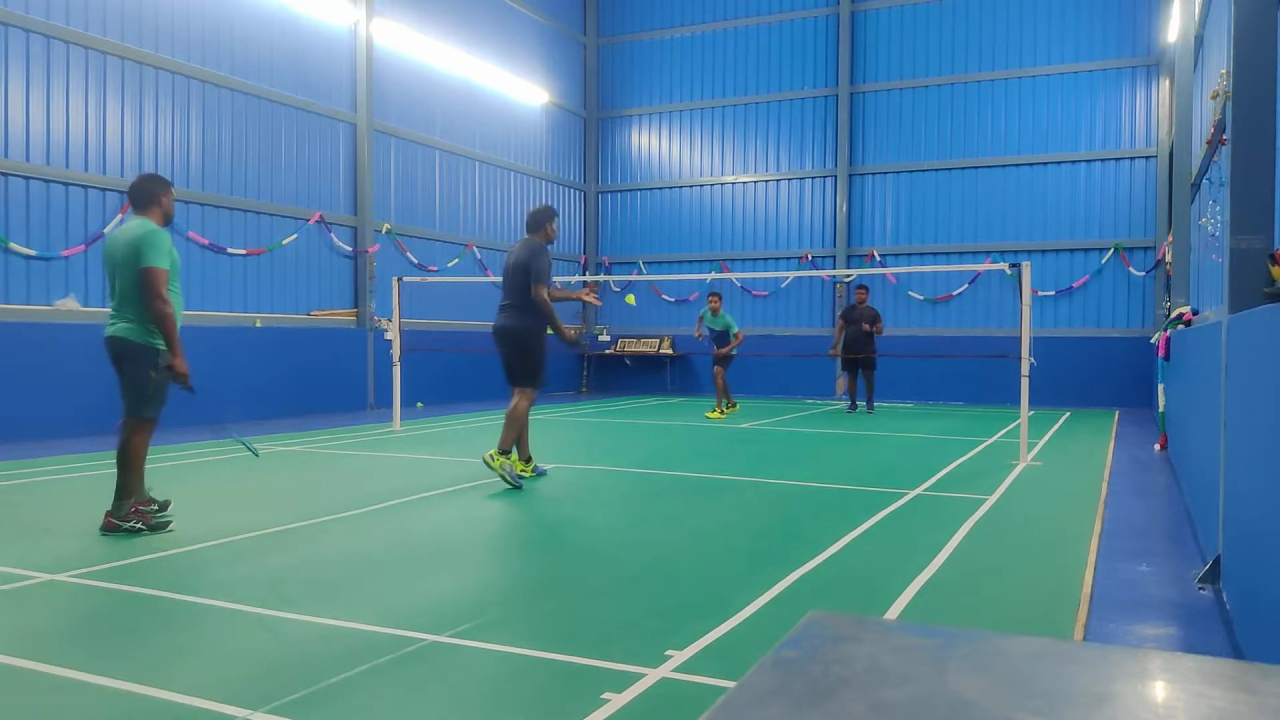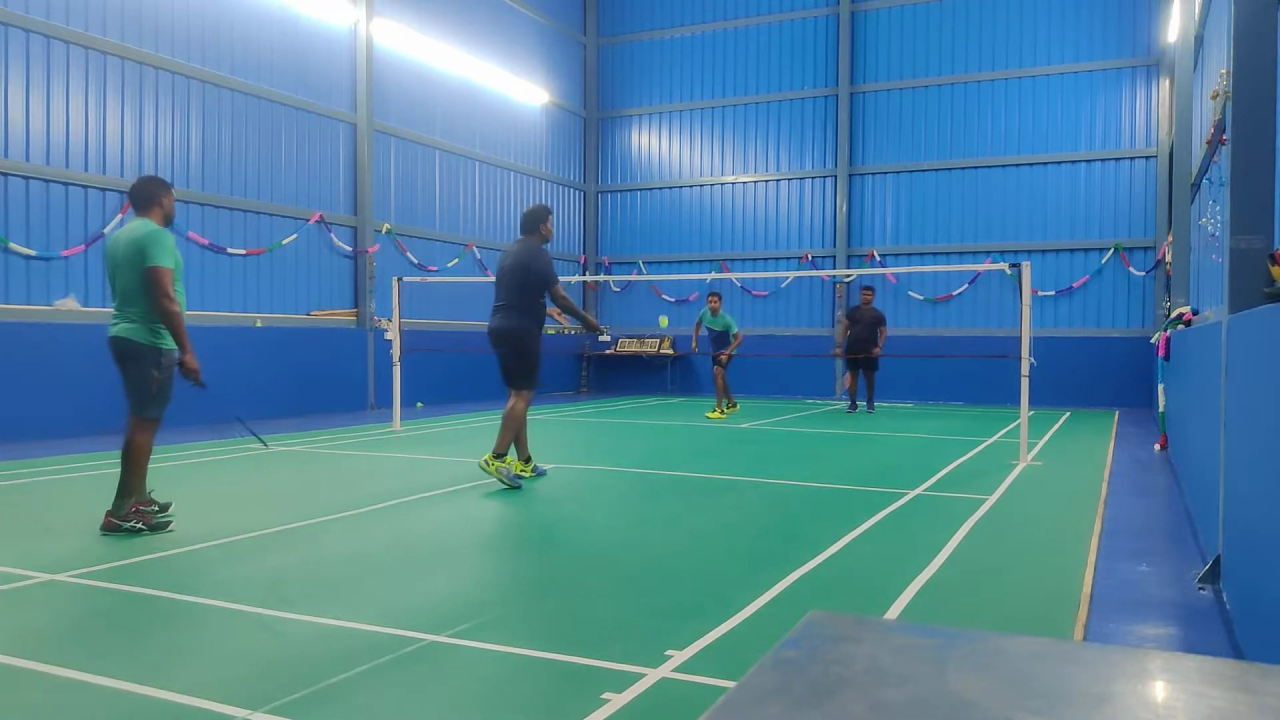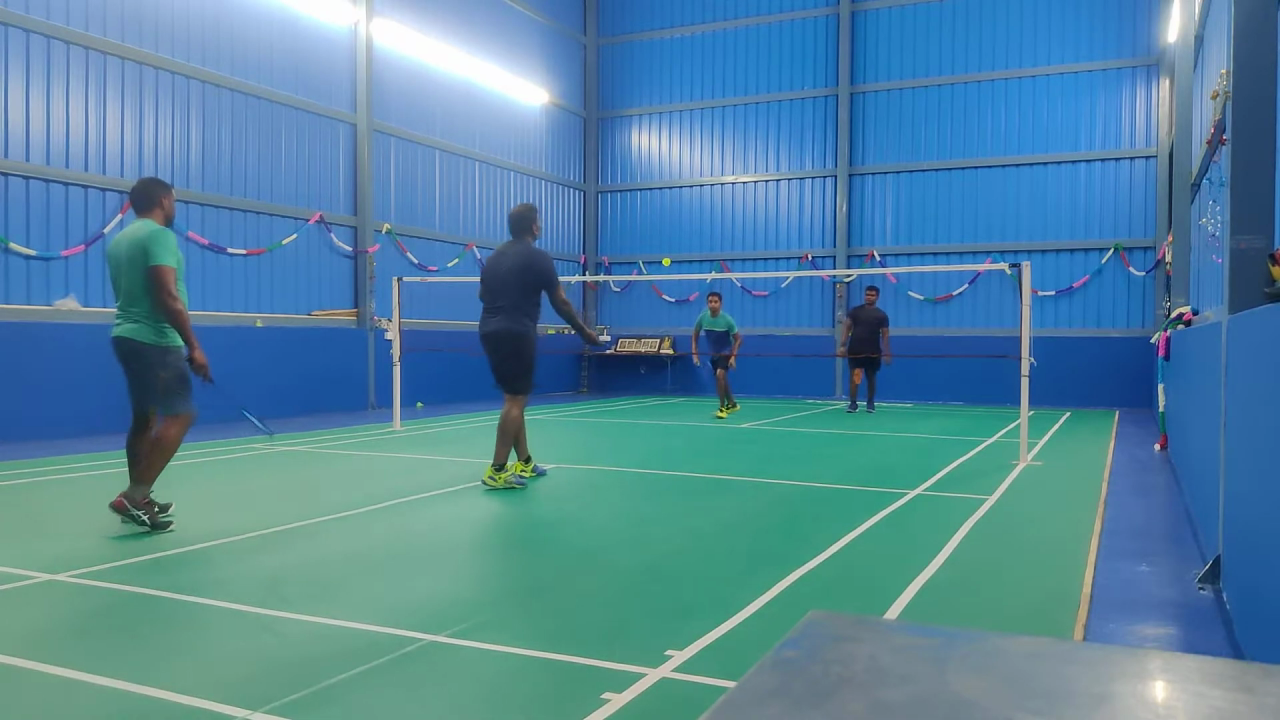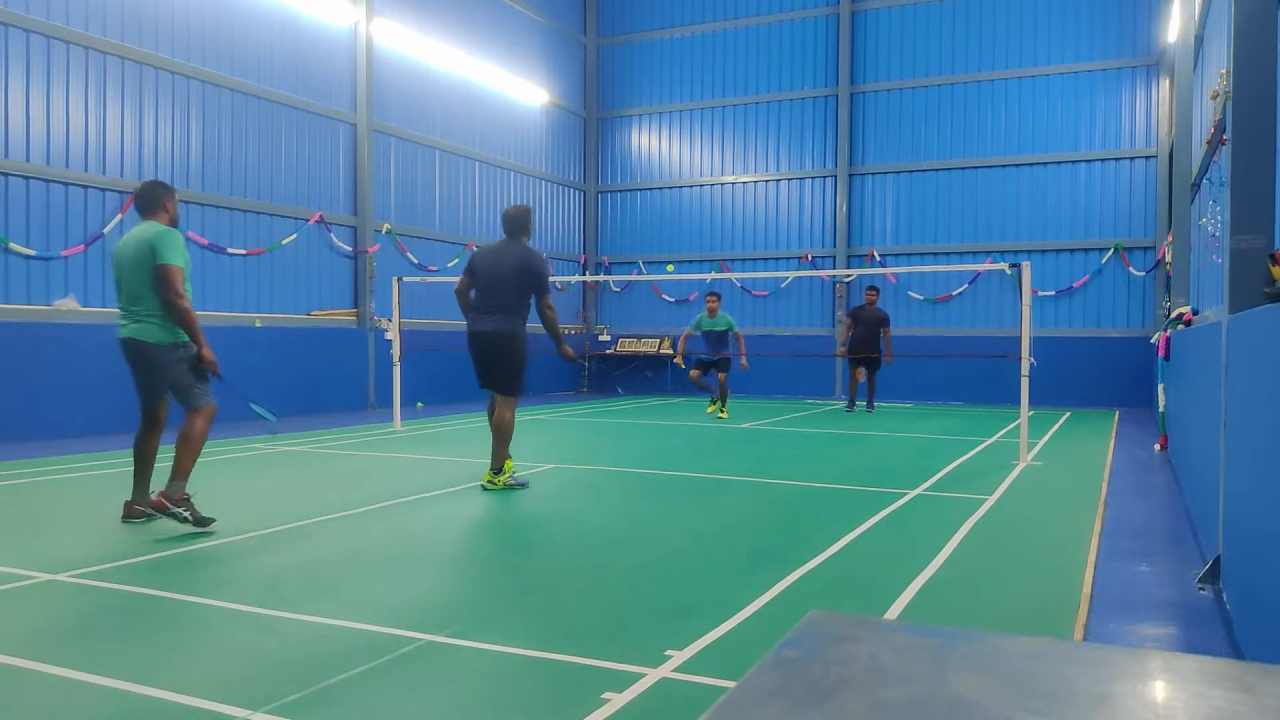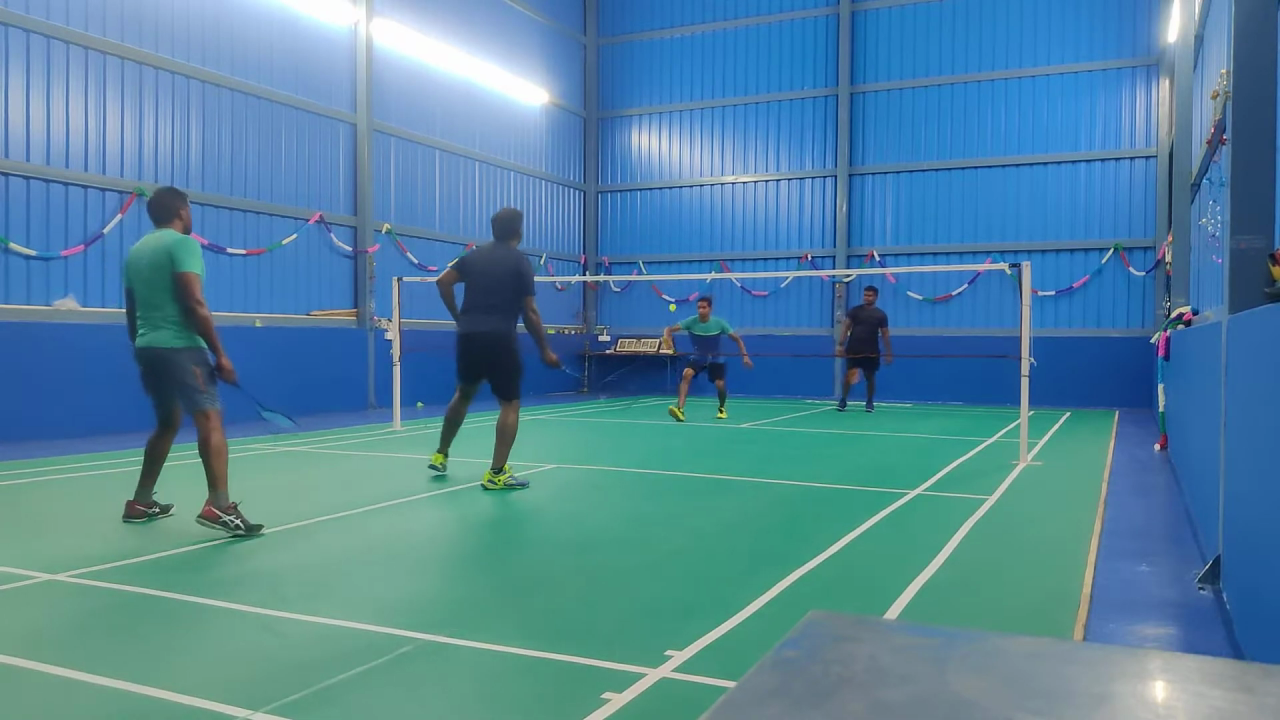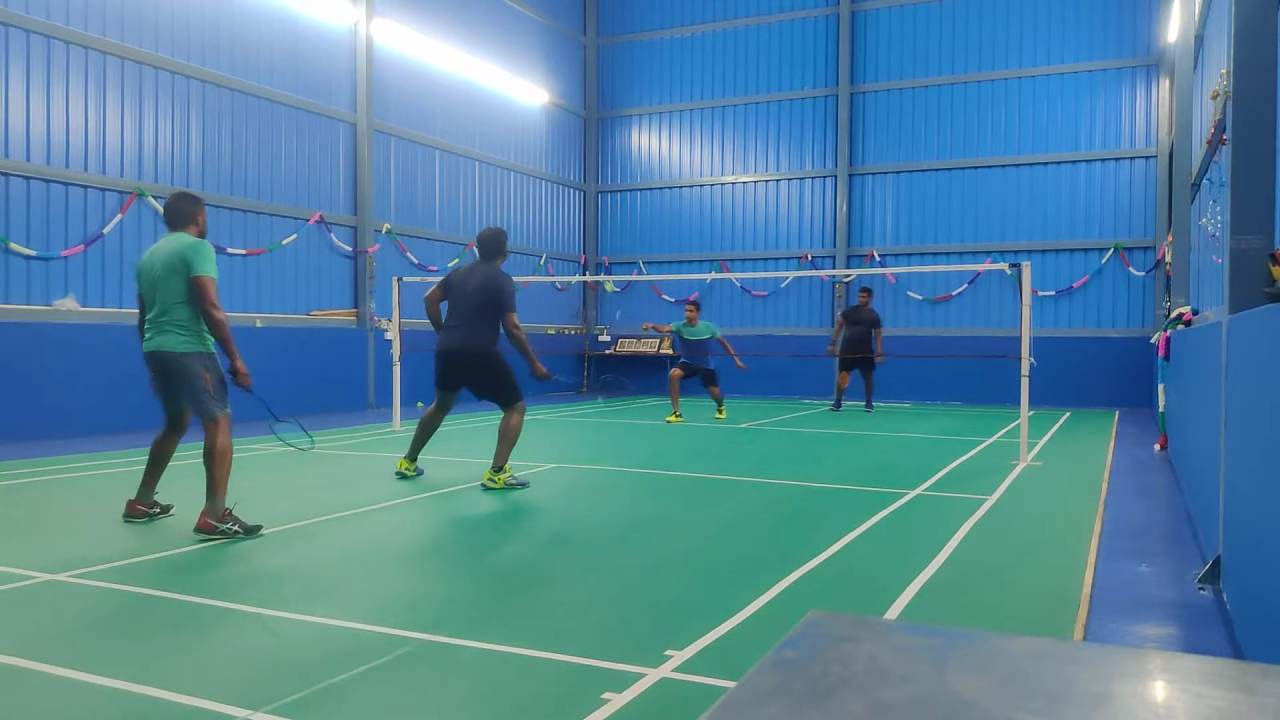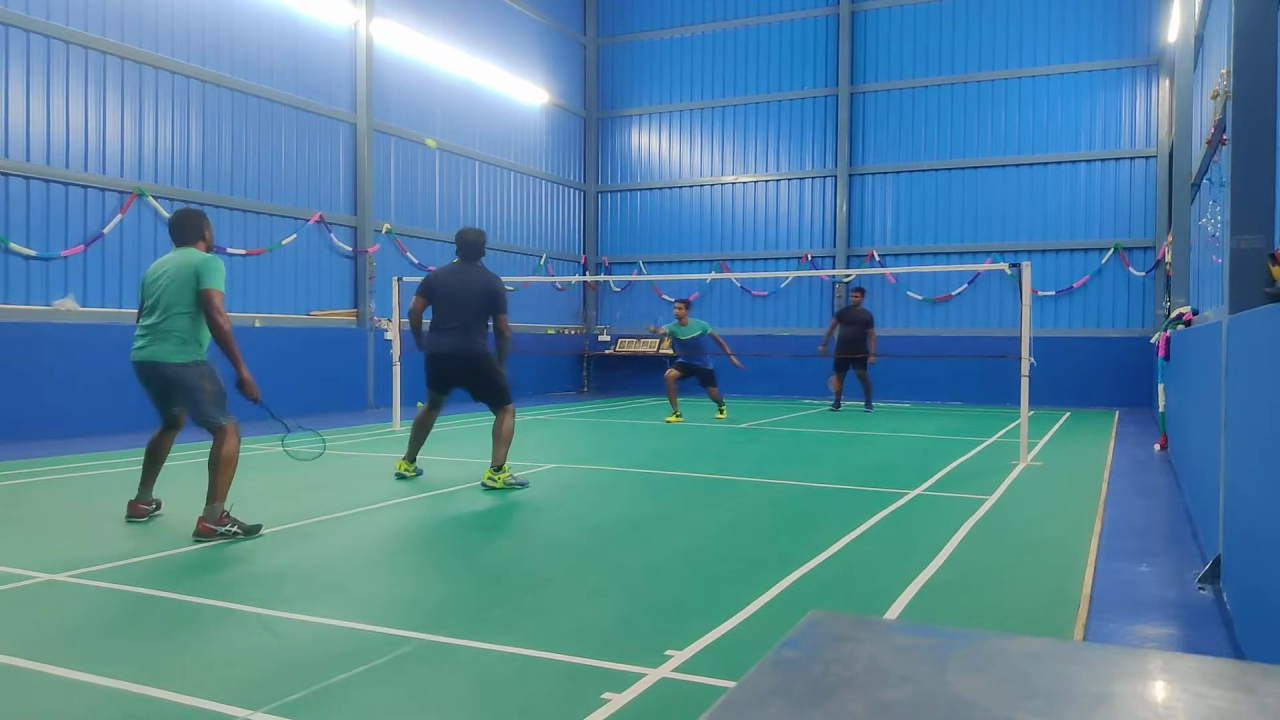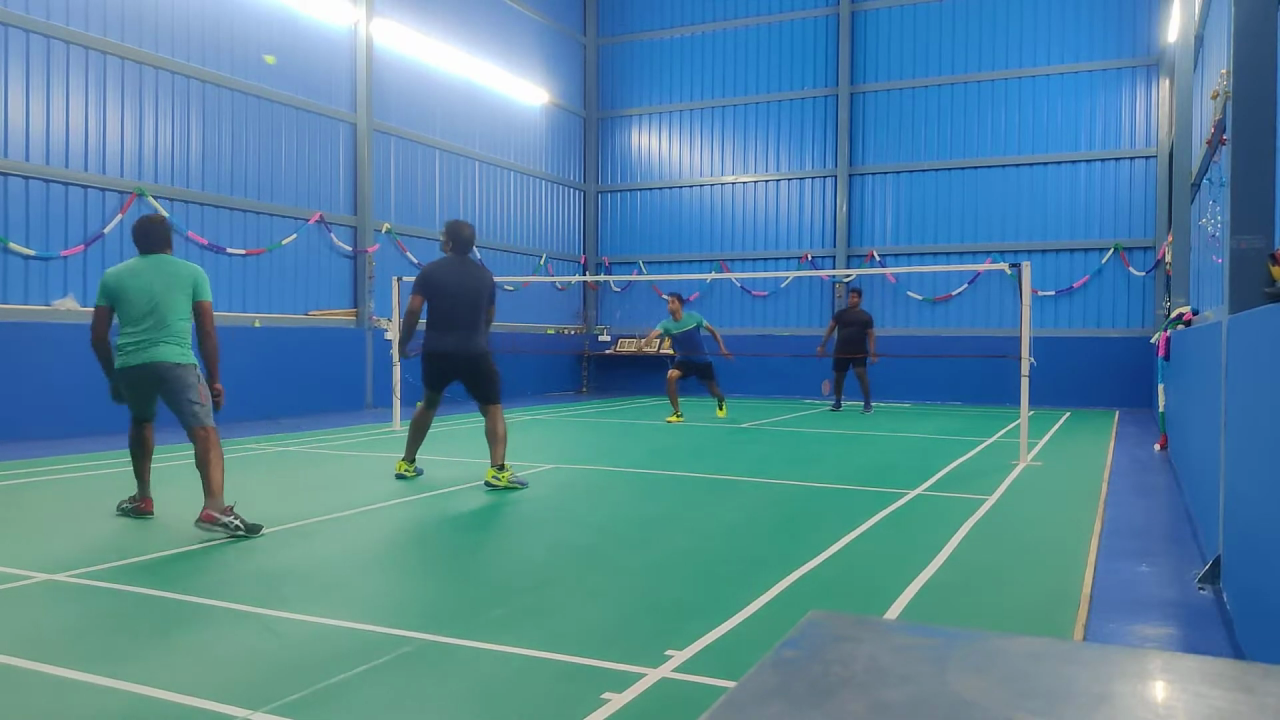
dt=0.2s
person 1, frame 1
left shoulder: (118, 235)
right shoulder: (154, 235)
right elbow: (158, 298)
right wrist: (176, 353)
left hip: (122, 336)
right hip: (146, 342)
left knee: (135, 421)
right knee: (141, 424)
left ankle: (136, 497)
right ankle: (121, 513)
person 1, frame 2
left shoulder: (118, 237)
right shoulder: (157, 236)
right elbow: (165, 298)
right wrist: (186, 350)
left hip: (125, 336)
right hip: (151, 342)
left knee: (140, 421)
right knee: (145, 424)
left ankle: (139, 499)
right ankle: (121, 513)
person 1, frame 3
left shoulder: (119, 239)
right shoulder: (159, 235)
right elbow: (168, 296)
right wrist: (194, 346)
left hip: (129, 336)
right hip: (156, 341)
left knee: (144, 418)
right knee: (178, 416)
left ankle: (140, 498)
right ankle: (133, 496)
person 1, frame 4
left shoulder: (123, 243)
right shoulder: (166, 235)
right elbow: (175, 295)
right wrist: (201, 343)
left hip: (134, 338)
right hip: (164, 340)
left knee: (153, 418)
right knee: (203, 408)
left ankle: (139, 501)
right ankle: (174, 494)
person 1, frame 5
left shoulder: (135, 252)
right shoulder: (183, 243)
left elbow: (132, 312)
right elbow: (194, 304)
right wrist: (220, 354)
left hip: (148, 346)
right hip: (180, 346)
left knee: (167, 423)
right knee: (209, 418)
left ankle: (141, 502)
right ankle: (219, 506)
person 1, frame 6
left shoulder: (149, 255)
right shoulder: (197, 247)
left elbow: (144, 316)
right elbow: (210, 307)
right wrist: (235, 357)
left hip: (156, 350)
right hip: (189, 351)
left knee: (175, 424)
right knee: (219, 423)
left ankle: (142, 501)
right ankle: (215, 515)
person 1, frame 7
left shoulder: (156, 267)
right shoulder: (207, 262)
right elbow: (216, 318)
right wrist: (242, 370)
left hip: (144, 359)
right hip: (182, 360)
left knee: (171, 422)
right knee: (226, 430)
left ankle: (142, 501)
right ankle: (213, 518)
person 1, frame 8
left shoulder: (113, 275)
right shoulder: (193, 273)
left elbow: (98, 335)
right elbow: (206, 331)
left wrist: (113, 378)
right wrist: (213, 379)
left hip: (129, 365)
right hip: (175, 362)
left knee: (142, 422)
right knee: (206, 434)
left ankle: (141, 499)
right ankle: (215, 509)
person 2, frame 1
left shoulder: (518, 250)
right shoulder: (539, 251)
right elbow: (539, 297)
left wrist: (577, 295)
right wrist: (560, 330)
left hip: (507, 327)
right hip: (525, 330)
left knee: (521, 393)
right knee: (526, 393)
left ankle: (524, 462)
right ankle: (501, 454)
person 2, frame 2
left shoulder: (510, 253)
right shoulder: (537, 254)
right elbow: (559, 296)
left wrist: (545, 310)
right wrist: (587, 320)
left hip: (500, 328)
right hip: (520, 331)
left knee: (518, 394)
right knee: (521, 395)
left ankle: (524, 462)
right ankle: (497, 458)
person 2, frame 3
left shoulder: (494, 256)
right shoulder: (537, 257)
left elbow: (483, 295)
right elbow: (560, 302)
right wrist: (583, 331)
left hip: (490, 331)
right hip: (515, 334)
left knee: (514, 398)
right knee: (515, 400)
left ankle: (524, 463)
right ankle: (497, 470)
person 2, frame 4
left shoulder: (483, 254)
right shoulder: (532, 259)
left elbow: (461, 290)
right elbow: (545, 308)
right wrist: (561, 344)
left hip: (478, 333)
right hip: (508, 335)
left knee: (497, 398)
right knee: (506, 403)
left ankle: (503, 460)
right ankle: (496, 474)
person 2, frame 5
left shoulder: (474, 256)
right shoulder: (520, 262)
left elbow: (443, 282)
right elbow: (529, 312)
left wrist: (459, 317)
right wrist: (545, 349)
left hip: (468, 335)
right hip: (500, 338)
left knee: (463, 395)
right knee: (510, 405)
left ankle: (441, 455)
right ankle: (496, 474)
person 2, frame 6
left shoulder: (459, 273)
right shoulder: (502, 280)
left elbow: (430, 300)
right elbow: (512, 328)
left wrist: (442, 333)
right wrist: (534, 363)
left hip: (447, 351)
right hip: (479, 353)
left knee: (441, 406)
right knee: (515, 408)
left ankle: (408, 462)
right ankle: (497, 473)
person 2, frame 7
left shoulder: (437, 275)
right shoulder: (492, 282)
left elbow: (414, 311)
right elbow: (502, 329)
left wrist: (421, 342)
right wrist: (500, 364)
left hip: (437, 354)
right hip: (473, 356)
left knee: (432, 406)
right knee: (505, 410)
left ankle: (407, 463)
right ankle: (497, 472)
person 2, frame 8
left shoulder: (430, 271)
right shoulder: (485, 275)
left elbow: (412, 310)
left wrist: (403, 343)
left hip: (436, 352)
right hip: (474, 353)
left knee: (428, 405)
right knee: (493, 411)
left ankle: (406, 463)
right ankle: (498, 470)
